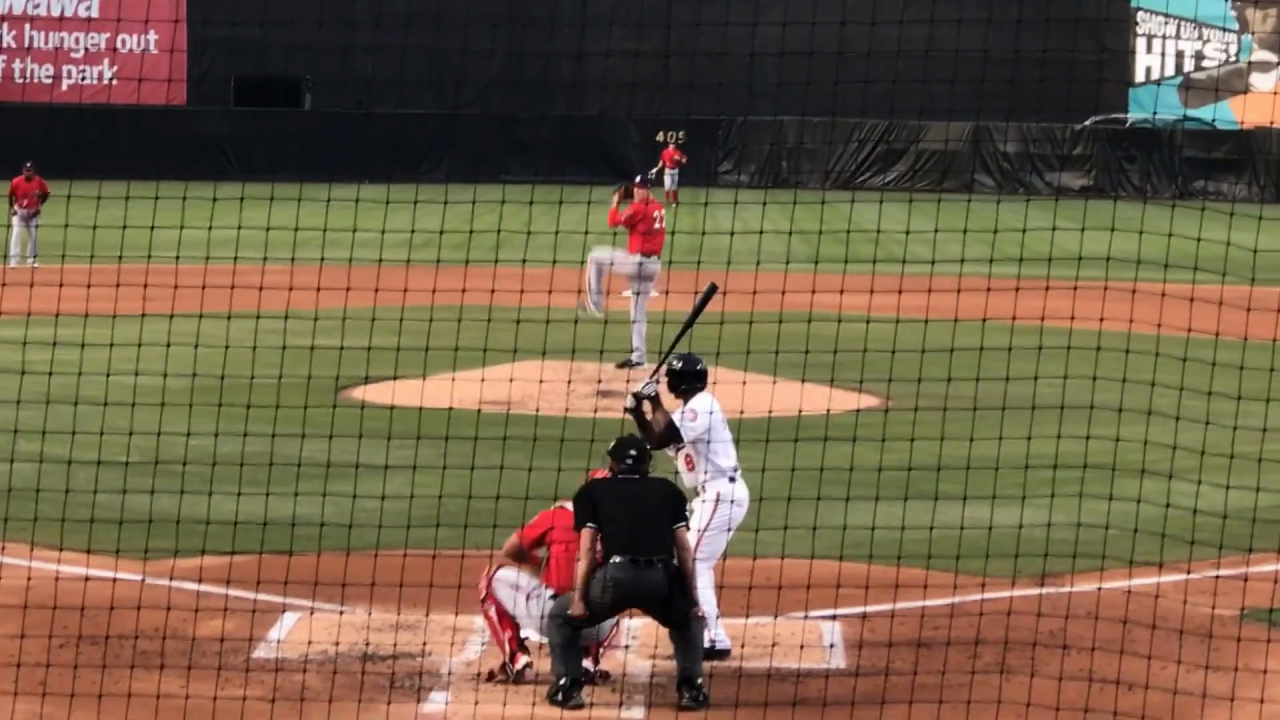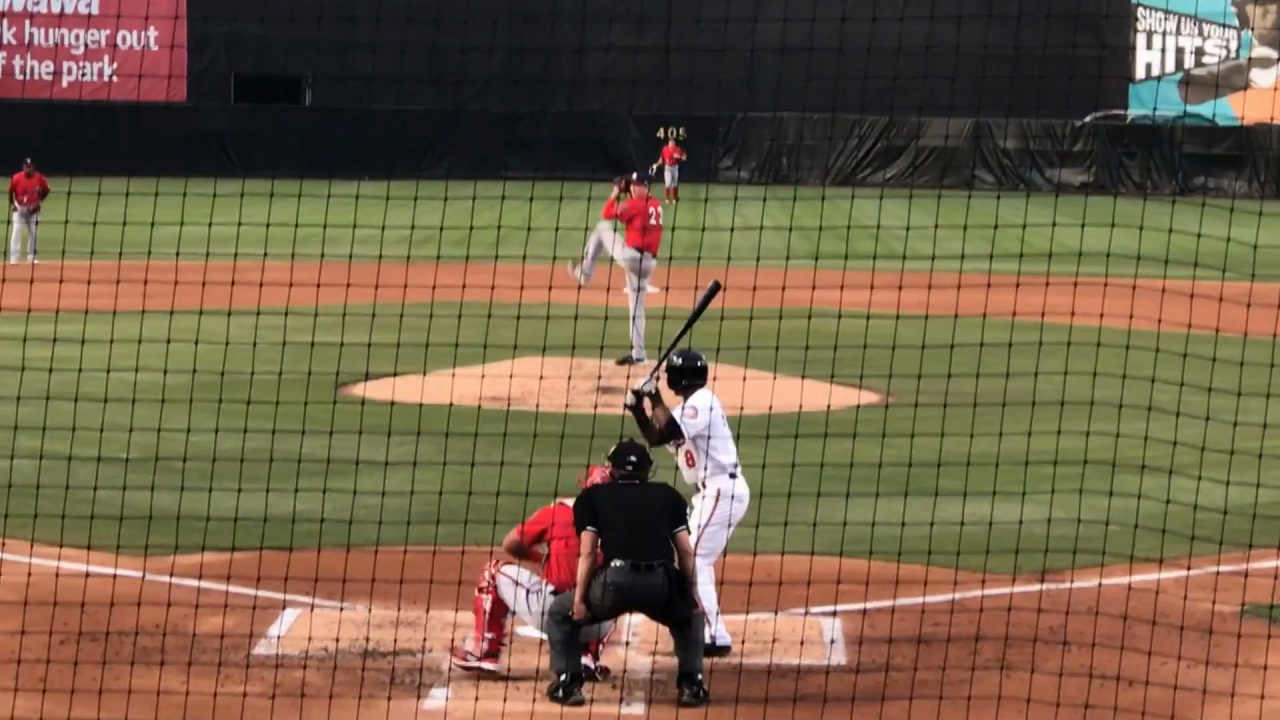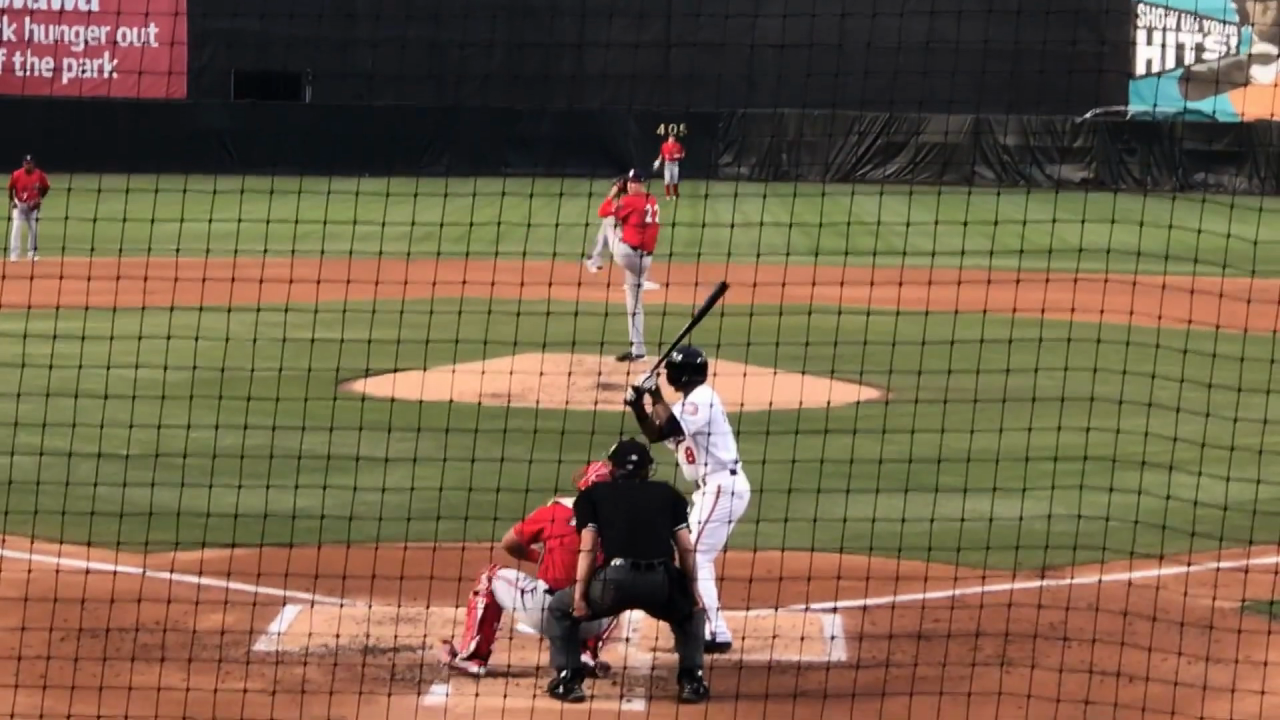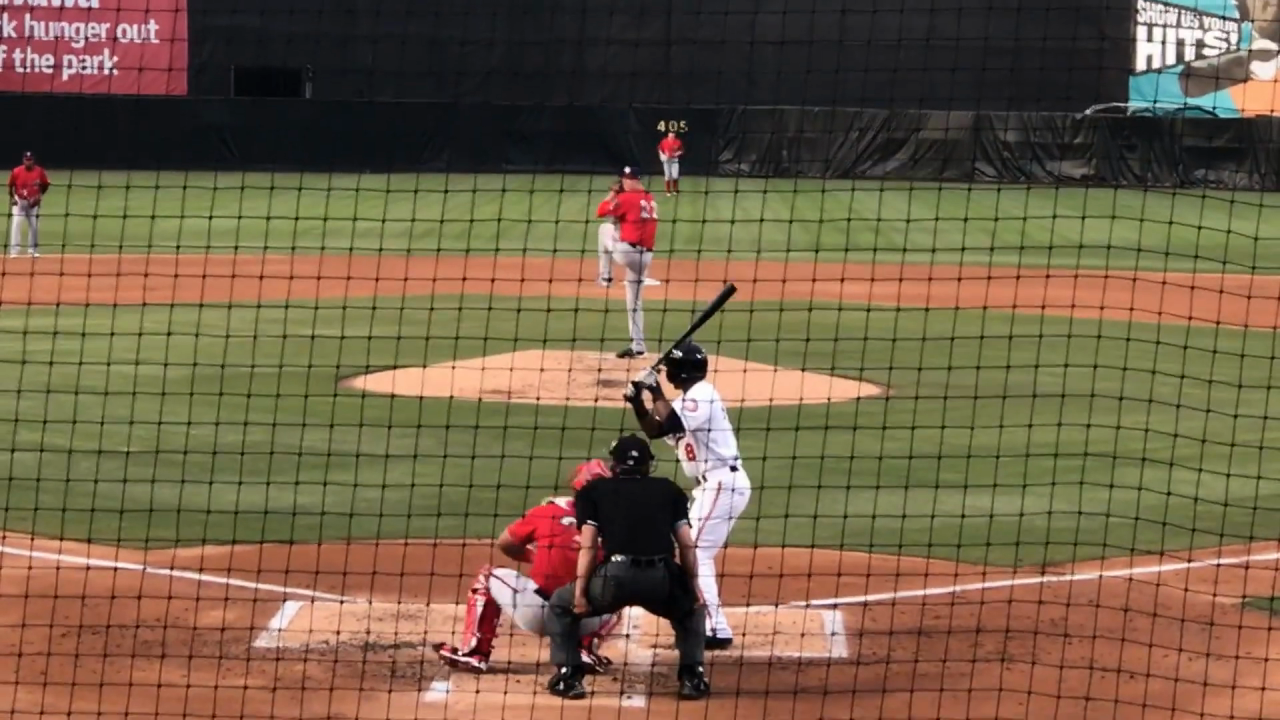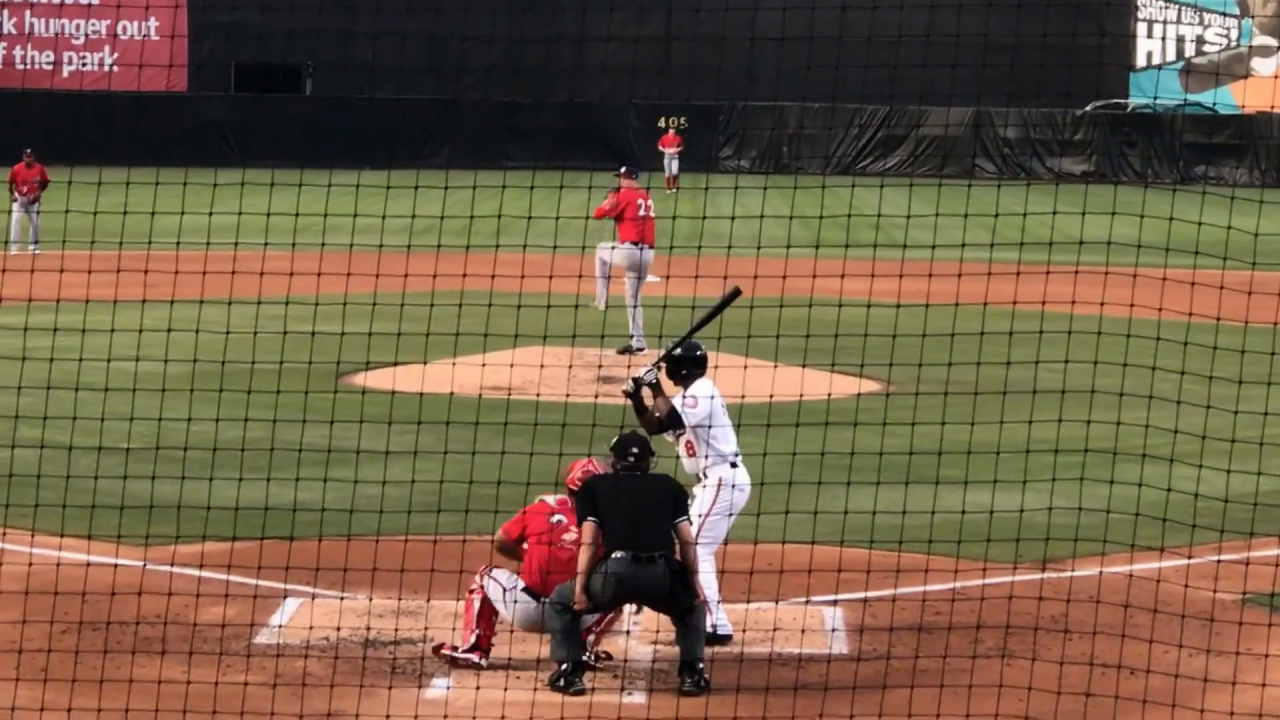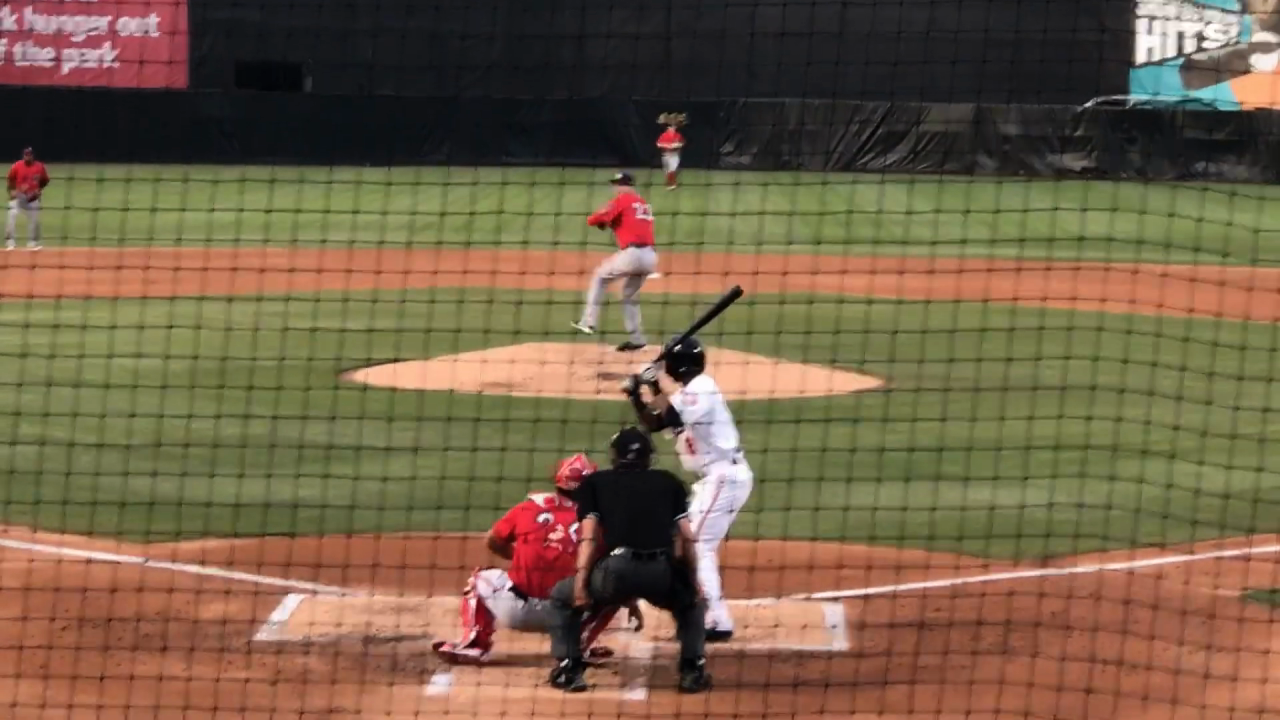
dt=0.1s
person 1, frame 1
left shoulder: (702, 405)
right shoulder: (691, 407)
left elbow: (667, 436)
right elbow: (657, 440)
left wrist: (654, 401)
right wrist: (638, 412)
left hip: (722, 495)
right hip: (714, 495)
left knee: (693, 566)
right knee: (694, 563)
left ankle: (715, 641)
right ankle: (703, 630)
person 1, frame 2
left shoulder: (701, 402)
right shoulder: (689, 405)
left elbow: (668, 432)
right elbow: (657, 438)
left wrist: (655, 397)
right wrist: (638, 409)
left hip: (722, 491)
right hip: (714, 491)
left knee: (694, 561)
right knee: (695, 559)
left ankle: (715, 638)
right ankle: (704, 626)
person 1, frame 3
left shoulder: (702, 399)
right shoulder: (689, 402)
left elbow: (668, 429)
right elbow: (656, 434)
left wrist: (655, 394)
right wrist: (637, 405)
left hip: (722, 487)
right hip: (713, 488)
left knee: (694, 558)
right knee: (696, 555)
left ankle: (716, 634)
right ankle: (705, 622)
person 1, frame 4
left shoulder: (702, 395)
right shoulder: (688, 398)
left elbow: (671, 424)
right elbow: (655, 430)
left wrist: (655, 391)
right wrist: (637, 401)
left hip: (723, 484)
right hip: (714, 484)
left knee: (696, 554)
right knee: (695, 551)
left ankle: (717, 630)
right ankle: (706, 618)
person 1, frame 5
left shoulder: (702, 392)
right shoulder: (689, 395)
left elbow: (671, 420)
right elbow: (654, 426)
left wrist: (655, 388)
right wrist: (636, 397)
left hip: (723, 480)
right hip: (714, 481)
left knee: (696, 551)
right knee: (695, 548)
left ankle: (717, 626)
right ankle: (706, 614)
person 1, frame 6
left shoulder: (701, 388)
right shoulder: (686, 392)
left elbow: (671, 418)
right elbow: (654, 423)
left wrist: (654, 386)
right wrist: (636, 395)
left hip: (724, 477)
right hip: (715, 478)
left knee: (696, 547)
right knee: (700, 544)
left ankle: (718, 622)
right ankle: (710, 612)
person 2, frame 1
left shoulder: (594, 490)
right shoulder: (667, 489)
left elbow: (587, 547)
right elbow: (684, 548)
left wrist: (578, 596)
right wrist: (691, 595)
left hip: (616, 576)
right hip: (660, 578)
left knee: (562, 614)
right knee: (688, 619)
left ankle: (567, 688)
right ankle: (691, 688)
person 2, frame 2
left shoulder: (593, 495)
right shoulder: (667, 494)
left elbow: (588, 551)
right elbow: (685, 550)
left wrist: (579, 599)
right wrist: (692, 595)
left hip: (616, 580)
right hip: (659, 584)
left knee: (561, 611)
right knee: (689, 616)
left ankle: (568, 683)
right ankle: (692, 684)
person 2, frame 3
left shoulder: (594, 493)
right shoulder: (668, 493)
left elbow: (588, 548)
right elbow: (685, 548)
left wrist: (579, 597)
right wrist: (693, 593)
left hip: (616, 579)
right hip: (660, 582)
left knee: (561, 607)
right knee: (690, 611)
left ankle: (568, 680)
right ankle: (692, 680)
person 2, frame 4
left shoulder: (595, 489)
right shoulder: (668, 489)
left elbow: (589, 545)
right elbow: (686, 544)
left wrist: (580, 593)
right wrist: (692, 589)
left hip: (616, 576)
right hip: (660, 579)
left knee: (561, 603)
right knee: (691, 608)
left ankle: (569, 676)
right ankle: (692, 676)
person 2, frame 5
left shoulder: (595, 485)
right shoulder: (669, 486)
left elbow: (589, 541)
right elbow: (687, 540)
left wrist: (580, 590)
right wrist: (693, 586)
left hip: (616, 573)
right hip: (661, 576)
left knee: (562, 600)
right knee: (692, 604)
left ankle: (569, 672)
right ankle: (693, 673)
person 2, frame 6
left shoulder: (596, 482)
right shoulder: (669, 482)
left elbow: (590, 538)
right elbow: (686, 537)
left wrist: (580, 586)
right wrist: (692, 583)
left hip: (617, 569)
right hip: (661, 572)
left knee: (562, 596)
right knee: (692, 602)
left ankle: (570, 669)
right ankle: (693, 669)
person 3, frame 1
left shoulder: (559, 515)
left elbow: (510, 550)
left wrist: (538, 564)
left hip: (551, 612)
right hip: (592, 628)
left knee: (494, 579)
right knee: (610, 618)
left ankle: (516, 659)
right ankle: (588, 660)
person 3, frame 2
left shoulder: (559, 512)
left elbow: (510, 544)
left hip: (551, 607)
right hip: (593, 625)
left knee: (495, 574)
left ankle: (483, 654)
right ankle: (588, 657)
person 3, frame 3
left shoulder: (555, 511)
left elbow: (509, 544)
left hip: (545, 608)
right hip: (591, 623)
left knee: (492, 578)
left ankle: (471, 657)
right ankle: (588, 655)
person 3, frame 4
left shoulder: (550, 511)
left elbow: (505, 544)
left hip: (534, 611)
right hip: (582, 619)
left knee: (489, 577)
left ankle: (474, 654)
right ankle: (585, 652)
person 3, frame 5
left shoulder: (542, 508)
left elbow: (500, 543)
left hip: (525, 610)
left knee: (486, 577)
left ankle: (473, 650)
right ankle: (582, 647)
person 3, frame 6
left shoulder: (528, 508)
left elbow: (492, 543)
right wrist: (633, 606)
left hip: (513, 609)
left knee: (480, 579)
left ankle: (474, 646)
person 4, frame 1
left shoulder: (640, 208)
right shoulder: (659, 208)
left elbow: (614, 221)
left wrist: (615, 203)
right wrist: (622, 205)
left hip: (638, 261)
right hip: (653, 264)
left knee: (596, 256)
right knee: (638, 310)
left ankle: (593, 305)
right ankle: (638, 356)
person 4, frame 2
left shoulder: (634, 204)
right shoulder: (656, 205)
left elbow: (608, 215)
left wrist: (615, 195)
left hip: (632, 256)
right hip: (649, 261)
left knee: (600, 231)
right knee: (636, 307)
left ankle: (583, 274)
right ankle: (637, 353)
person 4, frame 3
left shoulder: (632, 201)
right shoulder: (653, 203)
left elbow: (603, 212)
left wrist: (613, 194)
right wrist: (622, 198)
left hip: (628, 253)
right hip: (644, 259)
right knee: (634, 304)
right ankle: (638, 349)
person 4, frame 4
left shoulder: (627, 197)
right shoulder: (650, 199)
left elbow: (601, 211)
left wrist: (611, 195)
left hip: (628, 250)
right hip: (645, 255)
left knee: (605, 228)
right knee: (634, 300)
left ankle: (604, 276)
right ankle: (638, 345)
person 4, frame 5
left shoulder: (624, 195)
right shoulder: (647, 198)
left elbow: (598, 214)
left wrist: (610, 200)
left hip: (629, 251)
right hip: (647, 254)
left knee: (602, 251)
right knee: (633, 298)
left ankle: (601, 299)
right ankle: (637, 342)
person 4, frame 6
left shoulder: (621, 200)
right shoulder: (643, 204)
left elbow: (597, 218)
left wrist: (600, 220)
left hip: (634, 254)
right hip: (650, 255)
left knee: (600, 275)
right knee: (627, 295)
left ankle: (588, 322)
right ankle: (636, 338)
